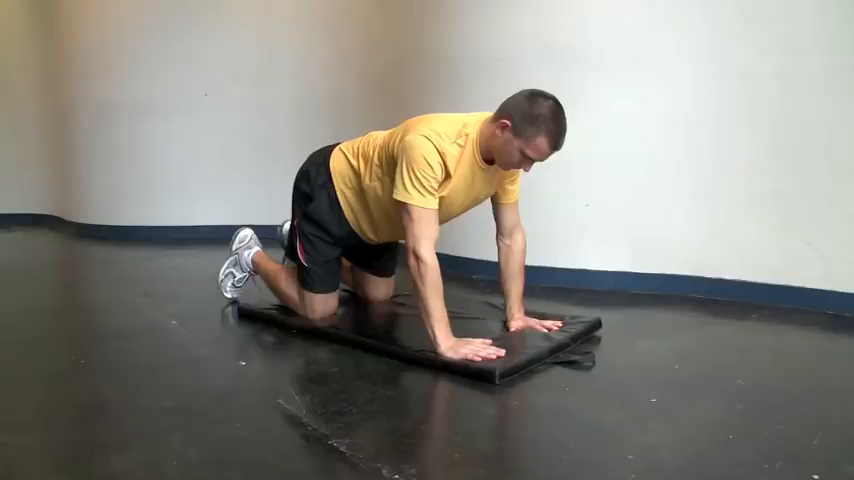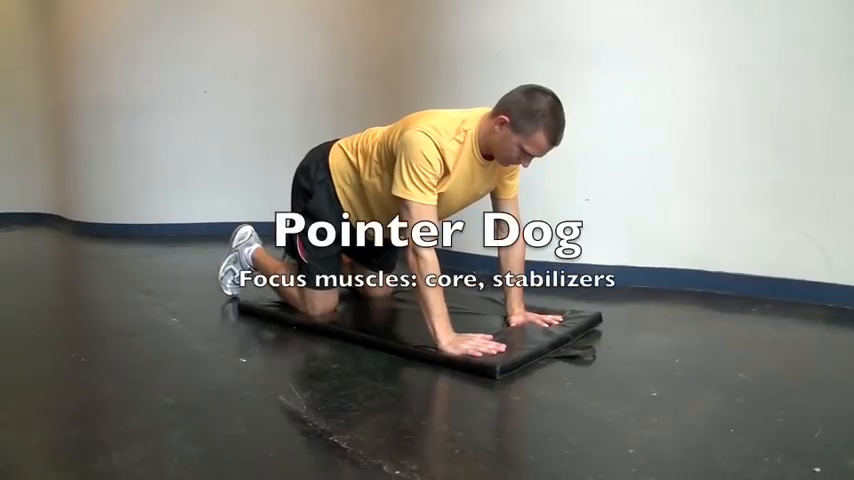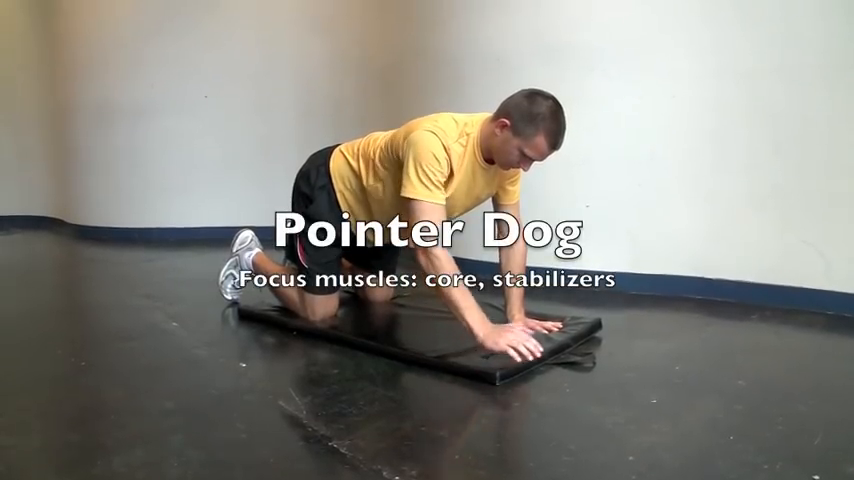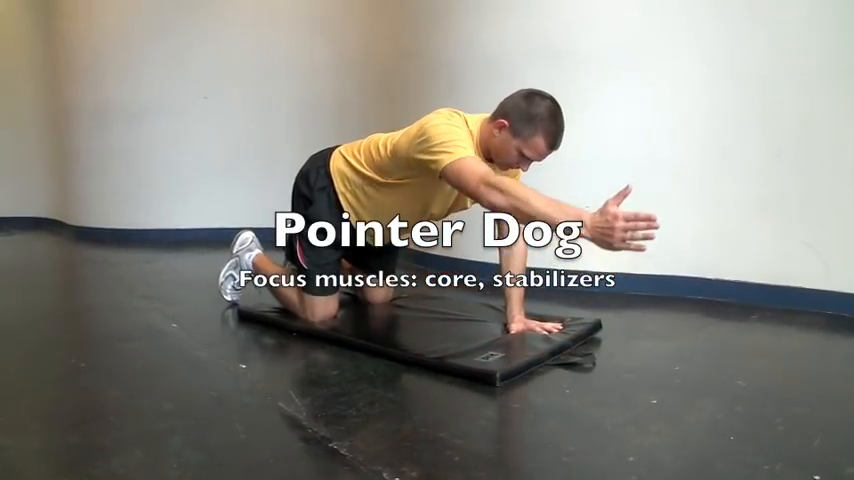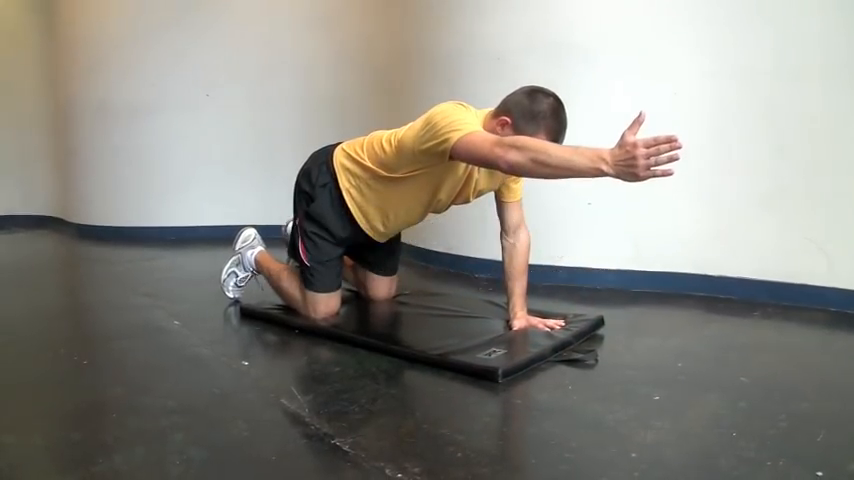
dt=1s
person 1, frame 1
left shoulder: (506, 149)
right shoulder: (430, 145)
left elbow: (511, 234)
right elbow: (421, 249)
left wrist: (515, 313)
right wrist: (445, 341)
left hip: (376, 208)
right hip: (331, 189)
left knee: (378, 295)
right knee: (318, 310)
left ankle: (303, 243)
right ankle: (251, 256)
person 1, frame 2
left shoulder: (506, 144)
right shoulder: (428, 141)
left elbow: (509, 229)
right elbow: (420, 246)
left wrist: (516, 309)
right wrist: (445, 336)
left hip: (377, 204)
right hip: (330, 185)
left knee: (378, 292)
right knee: (319, 307)
left ankle: (316, 252)
right ankle: (251, 254)
person 1, frame 3
left shoulder: (507, 150)
right shoulder: (433, 142)
left elbow: (511, 234)
right elbow: (429, 248)
left wrist: (515, 315)
right wrist: (484, 328)
left hip: (379, 211)
right hip: (330, 189)
left knee: (378, 296)
right knee: (318, 311)
left ankle: (335, 263)
right ankle: (251, 258)
person 1, frame 4
left shoulder: (504, 149)
right shoulder: (445, 131)
left elbow: (512, 233)
right elbow: (492, 194)
left wrist: (515, 315)
right wrist: (589, 224)
left hip: (376, 214)
right hip: (329, 189)
left knee: (377, 297)
right knee: (319, 313)
left ankle: (333, 264)
right ankle: (252, 258)
person 1, frame 5
left shoulder: (505, 149)
right shoulder: (451, 121)
left elbow: (514, 232)
right elbow: (510, 155)
left wrist: (517, 310)
right wrist: (609, 162)
left hip: (377, 213)
right hip: (331, 188)
left knee: (380, 294)
right knee: (320, 311)
left ankle: (317, 248)
right ankle: (254, 256)
